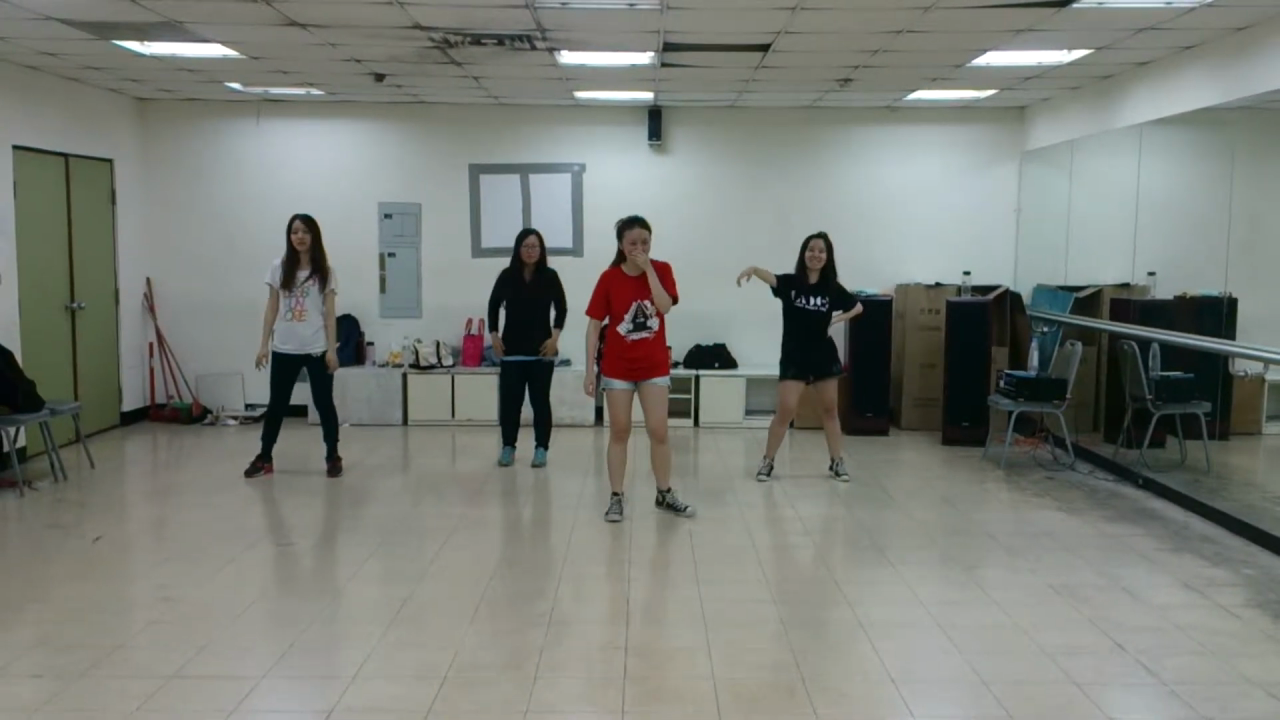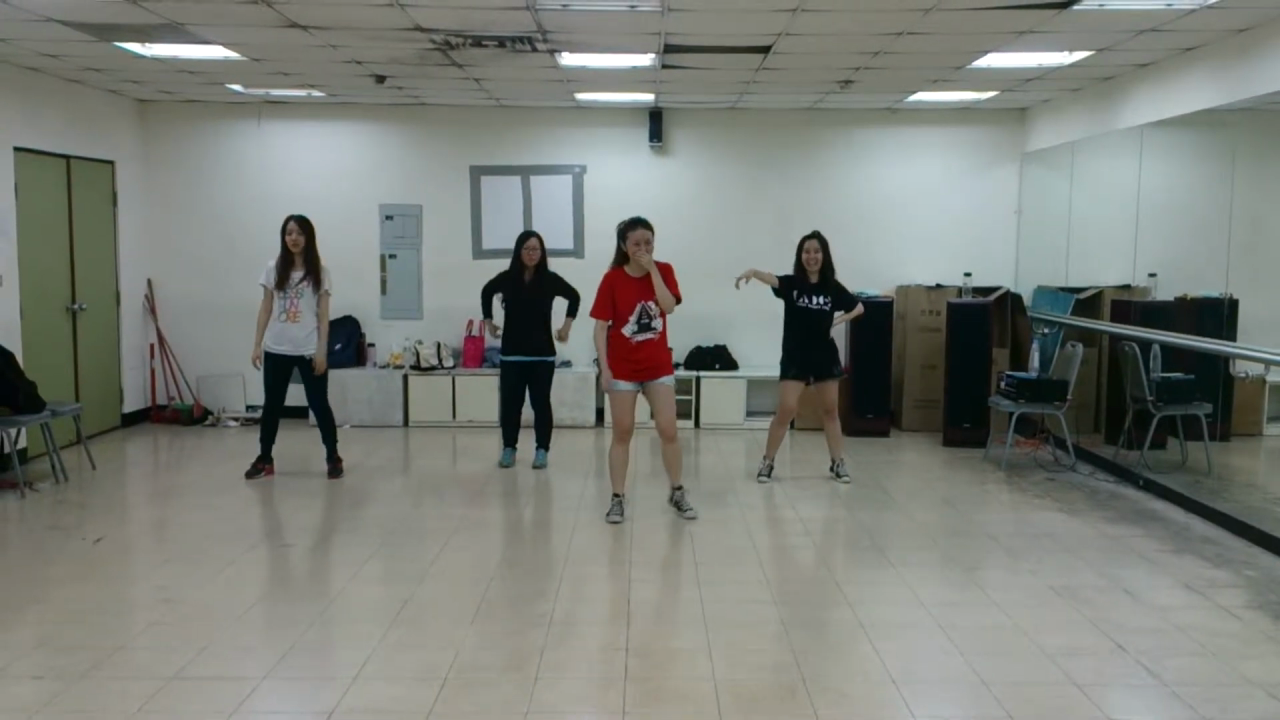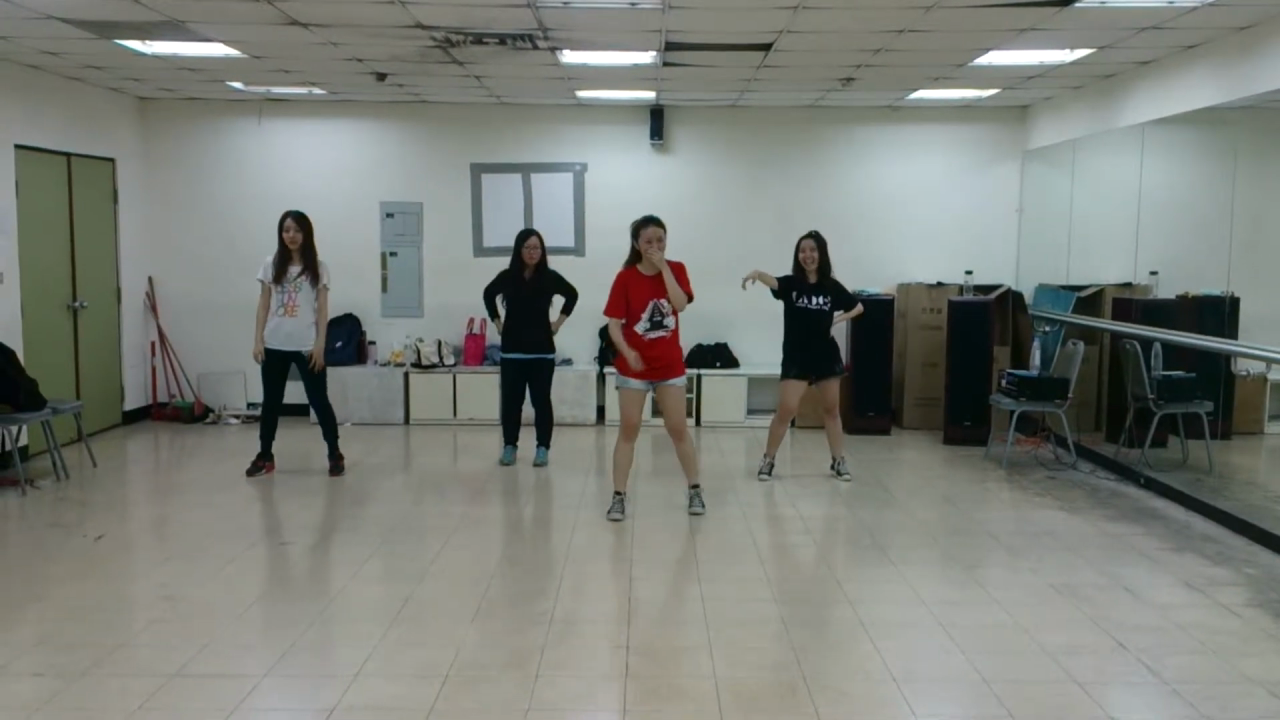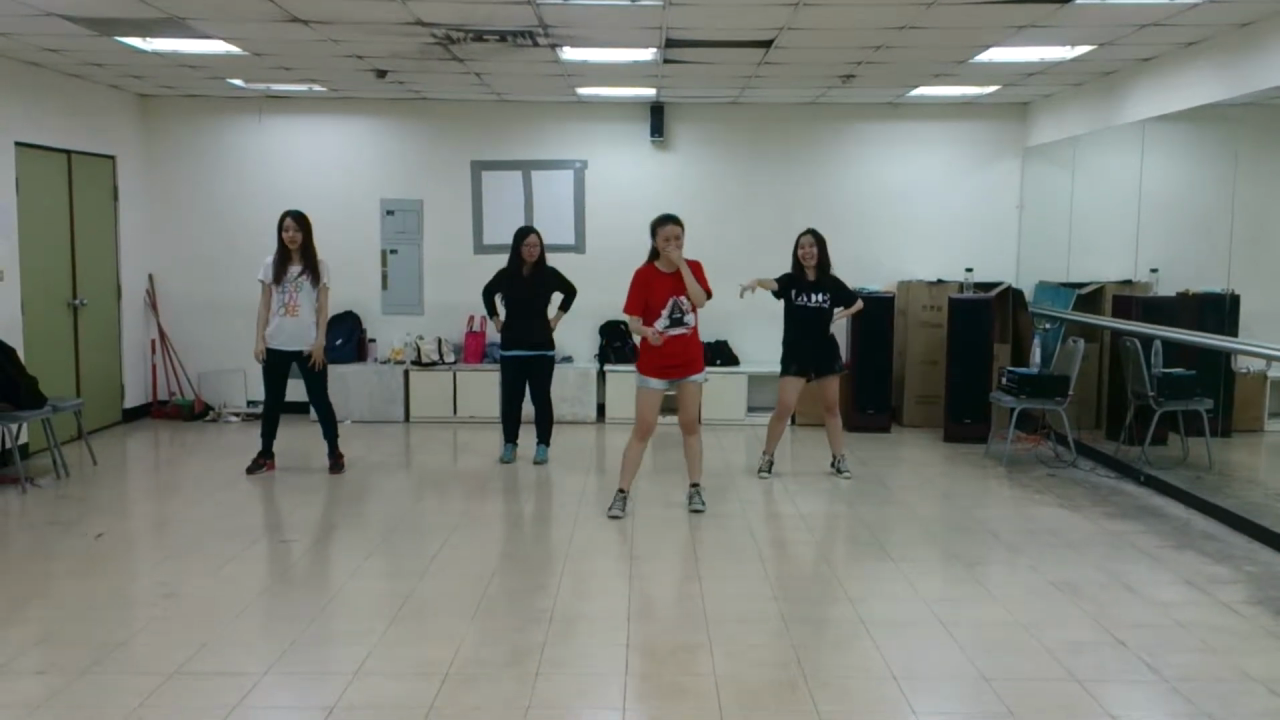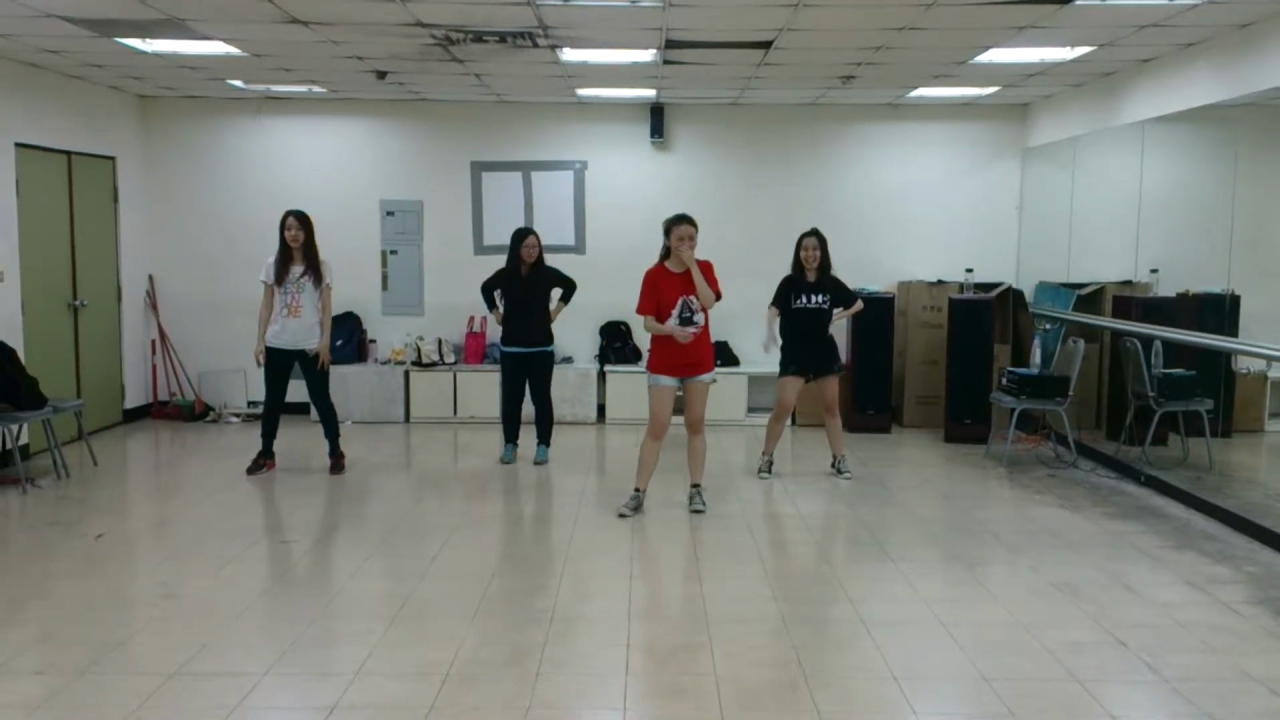
dt=0.2s
person 1, frame 1
left shoulder: (662, 270)
right shoulder: (609, 278)
left elbow: (665, 306)
right elbow: (594, 325)
left wrist: (647, 268)
right wrist: (590, 369)
left hip: (654, 365)
right hip: (618, 367)
left knee: (659, 432)
right knee: (620, 432)
left ankle: (664, 494)
right ankle: (616, 497)
person 1, frame 2
left shoulder: (664, 271)
right shoulder: (613, 279)
left elbow: (669, 306)
right elbow: (600, 327)
left wrist: (651, 268)
right wrist: (604, 367)
left hip: (659, 366)
right hip: (623, 368)
left knee: (668, 431)
right knee: (622, 433)
left ankle: (677, 492)
right ankle: (617, 498)
person 1, frame 3
left shoulder: (676, 270)
right shoulder: (625, 277)
left elbow: (680, 304)
right elbow: (613, 324)
left wrist: (663, 267)
right wrist: (625, 350)
left hip: (670, 364)
right hip: (634, 365)
left knee: (679, 430)
right knee: (629, 430)
left ankle: (695, 490)
right ankle: (619, 496)
person 1, frame 4
left shoulder: (694, 268)
right shoulder: (643, 275)
left elbow: (700, 301)
right elbow: (634, 322)
left wrist: (682, 264)
right wrist: (647, 331)
left hip: (690, 362)
right hip: (654, 365)
left knee: (690, 426)
right knee: (643, 429)
left ankle: (694, 489)
right ankle: (622, 494)
person 1, frame 5
left shoulder: (704, 268)
right shoulder: (654, 275)
left elbow: (709, 301)
right elbow: (647, 323)
left wrist: (692, 264)
right wrist: (672, 330)
left hip: (699, 361)
right hip: (664, 363)
left knee: (695, 425)
right knee: (657, 428)
left ankle: (696, 489)
right ankle: (639, 493)
person 2, frame 1
left shoulder: (325, 271)
right shoulder: (279, 267)
left elbow: (329, 312)
right elbow: (272, 308)
left wrist: (332, 348)
right wrist: (264, 344)
left hip: (317, 348)
right hip: (284, 349)
left knee: (324, 403)
right knee: (277, 403)
left ankle: (333, 457)
right ankle: (265, 457)
person 2, frame 2
left shoulder: (319, 272)
right shoulder: (273, 269)
left elbow: (323, 315)
right elbow: (265, 309)
left wrist: (322, 350)
right wrist: (257, 344)
left hip: (309, 350)
right hip: (276, 350)
left knee: (319, 404)
right knee: (272, 404)
left ankle: (333, 458)
right ankle: (265, 459)
person 2, frame 3
left shoulder: (317, 267)
right shoulder: (271, 264)
left elbow: (322, 309)
right elbow: (263, 305)
left wrist: (320, 344)
right wrist: (258, 339)
left hip: (306, 346)
right hip: (274, 346)
left knee: (318, 400)
right knee: (271, 401)
left ankle: (335, 455)
right ankle: (265, 457)
person 2, frame 4
left shoulder: (317, 266)
right shoulder: (271, 265)
left elbow: (323, 308)
right elbow: (264, 305)
left wrist: (319, 342)
right wrist: (260, 339)
left hip: (308, 345)
right hip: (276, 346)
left knee: (319, 399)
right knee: (272, 400)
left ankle: (334, 454)
right ankle: (266, 455)
person 2, frame 5
left shoulder: (320, 266)
right shoulder: (273, 265)
left elbow: (326, 307)
right elbow: (266, 305)
left wrist: (325, 341)
right wrist: (260, 341)
left hip: (311, 344)
right hip: (278, 345)
left knee: (321, 398)
right knee: (273, 399)
left ankle: (336, 454)
right ankle: (266, 455)
person 3, frame 1
left shoulder: (832, 287)
right shoulder: (791, 282)
left elbow: (857, 307)
right elbow: (771, 279)
left wrist: (835, 320)
right wrist: (753, 270)
left hip: (824, 356)
right hip: (794, 357)
left knee: (830, 410)
right knee: (785, 411)
left ankle: (837, 462)
right ankle: (767, 461)
person 3, frame 2
left shoulder: (832, 287)
right shoulder: (792, 283)
left elbow: (858, 308)
right elbow: (772, 280)
left wrist: (837, 321)
right wrist: (753, 273)
left hip: (825, 356)
right hip: (795, 357)
left knee: (831, 411)
right knee: (785, 412)
left ankle: (837, 463)
right ankle: (767, 462)
person 3, frame 3
left shoulder: (832, 286)
right shoulder: (791, 283)
left elbow: (858, 307)
right elbow: (773, 282)
left wrist: (836, 320)
right wrist: (757, 274)
left hip: (826, 355)
right hip: (796, 357)
left knee: (831, 409)
right knee: (785, 410)
left ankle: (838, 461)
right ankle: (768, 460)
person 3, frame 4
left shoulder: (831, 283)
right shoulder: (790, 280)
left elbow: (858, 303)
right elbow: (773, 285)
left wrist: (837, 317)
right wrist: (756, 282)
left hip: (825, 352)
right hip: (795, 354)
left knee: (831, 407)
right knee: (783, 408)
left ankle: (839, 459)
right ankle: (767, 457)
person 3, frame 5
left shoulder: (832, 284)
right shoulder: (790, 283)
left elbow: (857, 304)
right elbow: (774, 311)
left wrist: (835, 317)
right wrist: (770, 333)
left hip: (825, 353)
right hip: (795, 354)
left knee: (831, 407)
right knee: (783, 408)
left ankle: (839, 459)
right ankle: (766, 458)
person 4, frame 1
left shoulder: (549, 277)
right shoulder: (508, 276)
left elbow: (560, 308)
right elbow: (494, 305)
left wrist: (555, 337)
right wrist: (494, 334)
left hip: (541, 350)
right hip: (512, 349)
left knee: (540, 400)
right knee: (510, 400)
left ankle: (541, 448)
right ankle: (508, 447)
person 4, frame 2
left shoulder: (550, 279)
right shoulder: (507, 278)
left elbow: (574, 297)
right elbow: (486, 292)
left wrist: (566, 326)
right wrist: (489, 321)
left hip: (542, 352)
right hip: (512, 351)
left knee: (541, 402)
right knee: (510, 401)
left ankle: (542, 450)
right ankle: (509, 448)
person 4, frame 3
left shoulder: (549, 277)
right shoulder: (507, 277)
left elbow: (572, 295)
right elbow: (488, 294)
left wrist: (559, 322)
right wrist: (497, 321)
left hip: (542, 349)
right hip: (512, 349)
left knee: (541, 399)
right knee: (511, 399)
left ankle: (543, 447)
right ankle: (509, 446)
person 4, frame 4
left shoulder: (548, 274)
right shoulder: (506, 275)
left elbow: (570, 292)
right elbow: (487, 293)
left wrist: (556, 318)
right wrist: (495, 319)
left hip: (542, 347)
right hip: (511, 347)
left knee: (541, 397)
right knee: (511, 397)
left ankle: (543, 445)
right ankle: (509, 444)
person 4, frame 5
left shoulder: (547, 273)
right shoulder: (505, 275)
left elbow: (570, 285)
right elbow: (486, 288)
left wrist: (557, 310)
right wrist: (495, 313)
left hip: (541, 346)
right hip: (511, 347)
left knee: (541, 396)
right knee: (511, 396)
left ankle: (543, 445)
right ankle: (510, 444)
